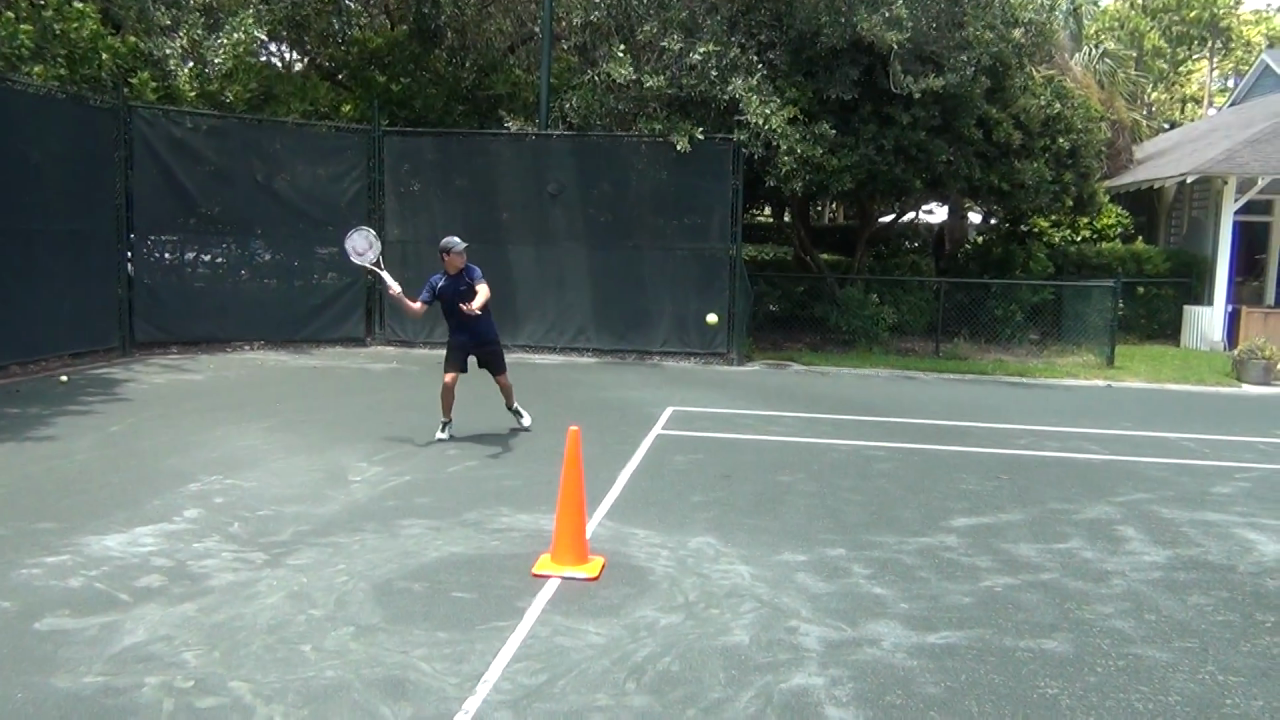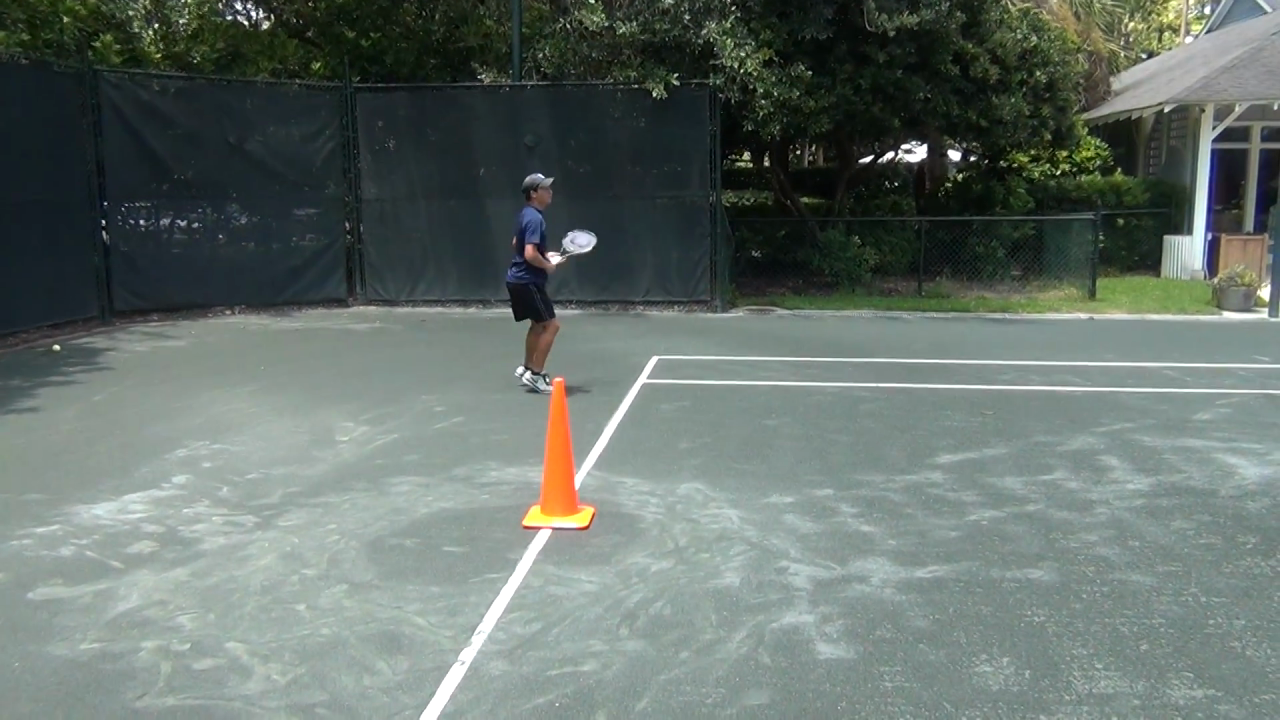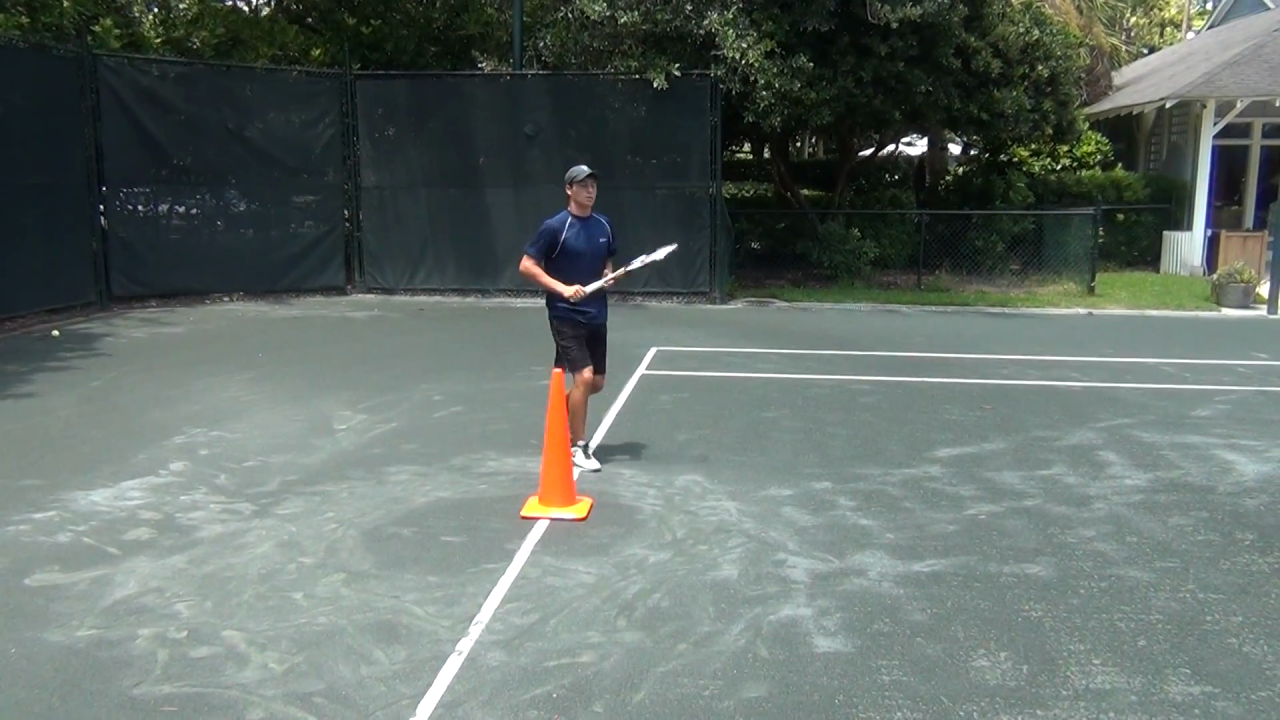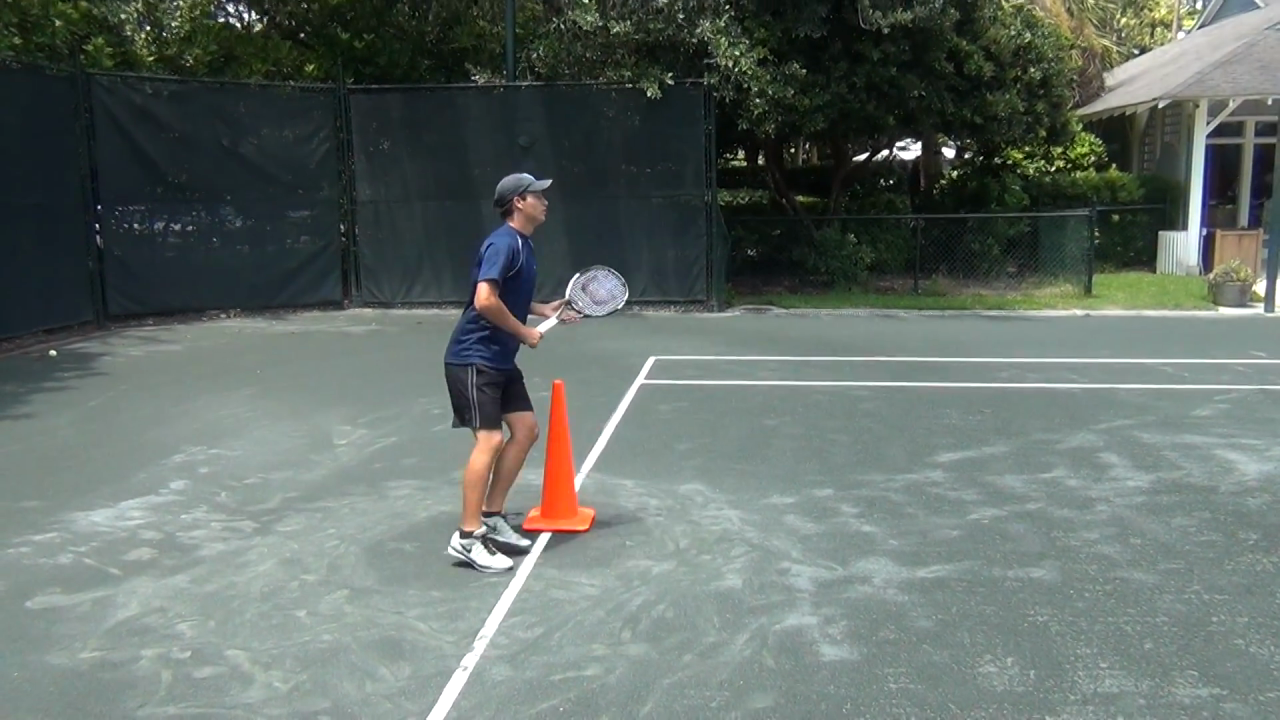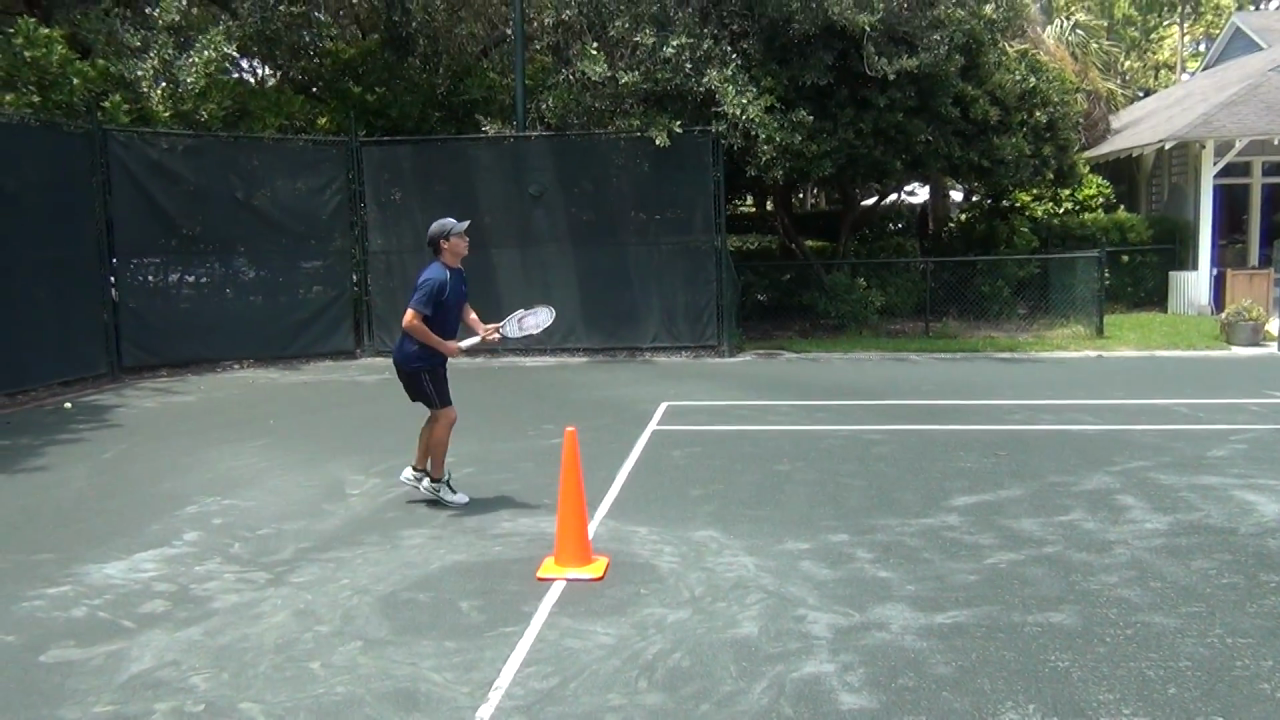
dt=1s
person 1, frame 1
left shoulder: (472, 272)
right shoulder: (436, 283)
left elbow: (485, 292)
right elbow: (418, 311)
left wrist: (475, 306)
right wrist: (400, 298)
left hip: (486, 337)
right hip: (459, 339)
left knee: (502, 380)
right knee: (449, 381)
left ankle: (513, 408)
right ankle: (446, 422)
person 1, frame 2
left shoulder: (527, 214)
right shoulder: (535, 219)
left elbow: (516, 243)
right elbow: (530, 254)
left wrist: (545, 255)
right wrist: (547, 266)
left hip: (517, 280)
right hip: (527, 281)
left knee: (537, 324)
right knee: (552, 326)
left ankle: (527, 368)
right ankle: (534, 373)
person 1, frame 3
left shoulder: (604, 225)
right shoulder: (554, 227)
right elbow: (527, 267)
left wrist: (608, 276)
right wrist: (561, 288)
left hip: (596, 316)
right hip: (567, 317)
left knee: (597, 382)
right knee: (583, 378)
left ankle: (564, 418)
right ankle: (577, 446)
person 1, frame 4
left shoulder: (524, 245)
right shoulder: (503, 243)
right elbow: (485, 300)
left wrist: (545, 309)
right wrist: (523, 332)
left hip: (501, 360)
right hip: (475, 358)
left knee: (526, 430)
right knee: (490, 440)
left ankle: (492, 515)
right ankle: (467, 536)
person 1, frame 5
left shoulder: (457, 273)
right shoulder: (435, 278)
left elbow: (463, 308)
right elbow: (409, 322)
left wrist: (481, 328)
right wrist: (443, 345)
left hip: (430, 358)
right hip: (417, 359)
left knee: (439, 415)
right knee: (445, 416)
left ankle: (417, 471)
right ankle: (437, 481)
